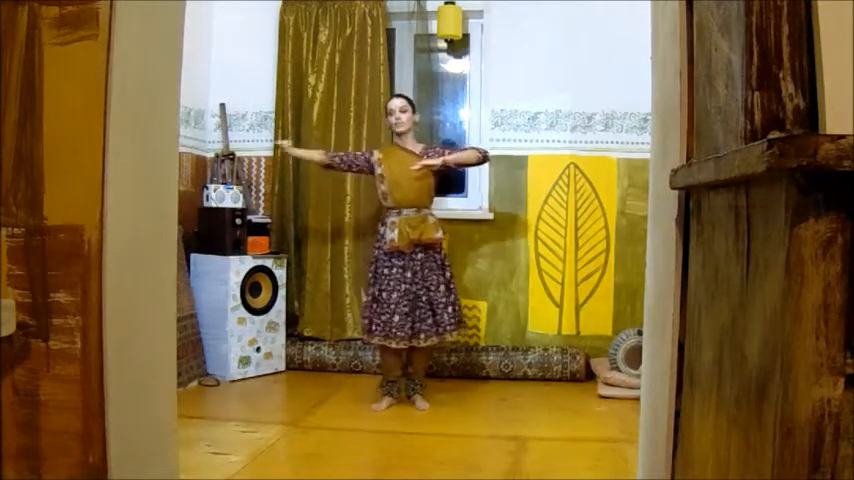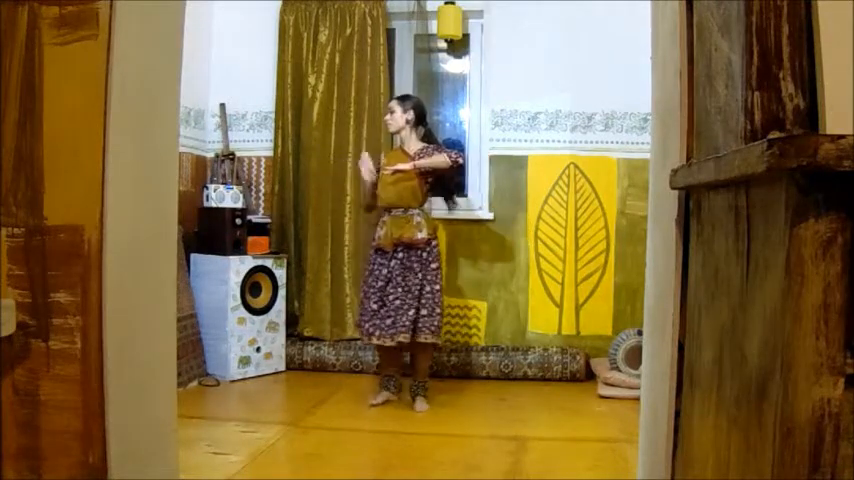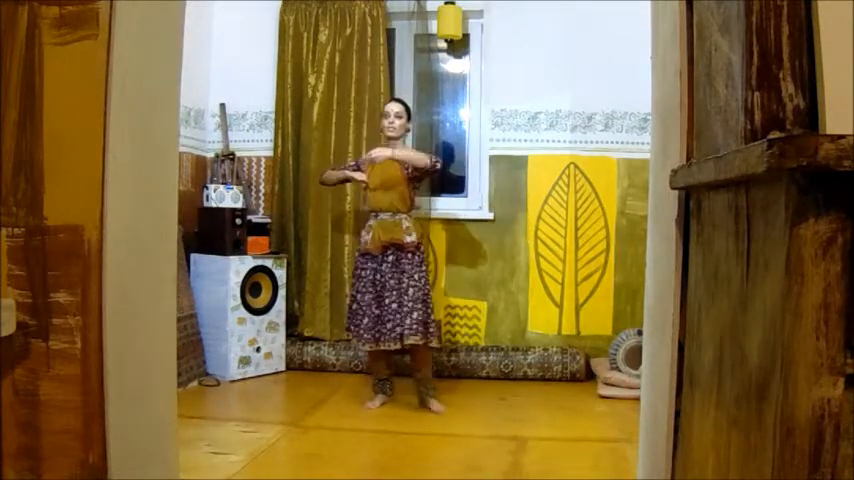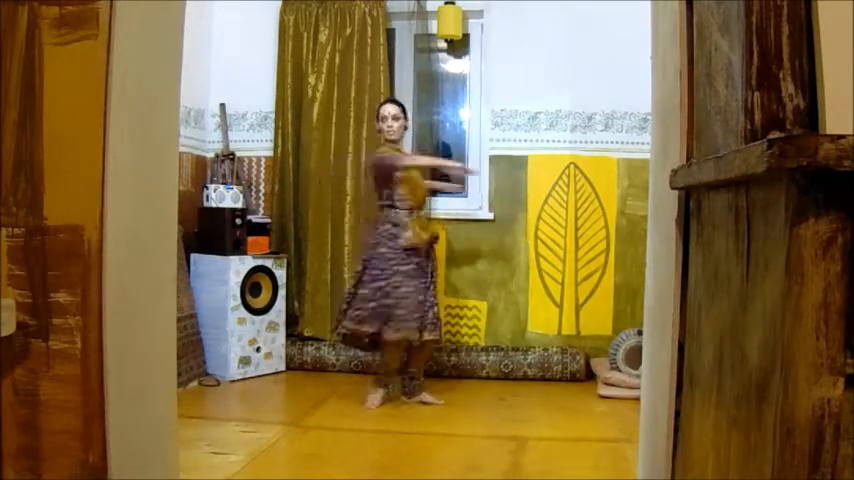
dt=0.5s
person 1, frame 1
left shoulder: (433, 152)
right shoulder: (377, 157)
left elbow: (481, 155)
right elbow: (335, 161)
left wrist: (442, 161)
right wrist: (295, 151)
left hip: (426, 239)
right hip: (392, 239)
left knee: (427, 315)
right knee: (391, 316)
left ankle: (415, 388)
right ankle: (390, 389)
person 1, frame 2
left shoulder: (428, 153)
right shoulder: (385, 158)
left elbow: (455, 159)
right elbow: (372, 204)
left wrist: (410, 166)
right wrist: (368, 179)
left hip: (417, 239)
right hip: (385, 238)
left knee: (418, 316)
right knee: (381, 313)
left ankle: (419, 390)
right ankle: (389, 384)
person 1, frame 3
left shoulder: (412, 160)
right shoulder: (368, 161)
left elbow: (432, 164)
right elbow: (325, 177)
left wrist: (390, 152)
right wrist: (349, 174)
left hip: (405, 242)
right hip: (372, 242)
left knee: (413, 318)
right knee: (372, 318)
left ankle: (426, 390)
right ankle: (382, 388)
person 1, frame 4
left shoulder: (413, 161)
right shoulder: (381, 158)
right elbow: (392, 163)
left wrist: (439, 185)
right wrist: (441, 163)
left hip: (416, 240)
right hip: (392, 238)
left knee: (424, 317)
right knee: (398, 314)
left ankle: (413, 386)
right ankle: (383, 383)
